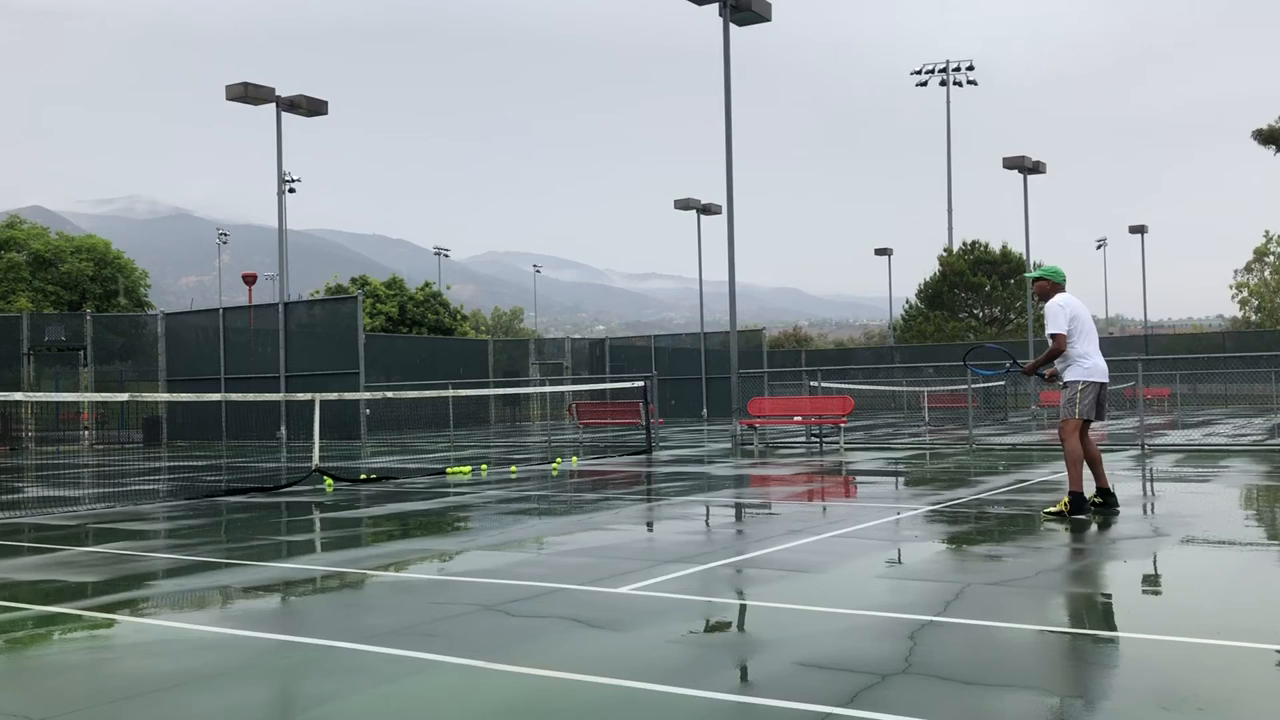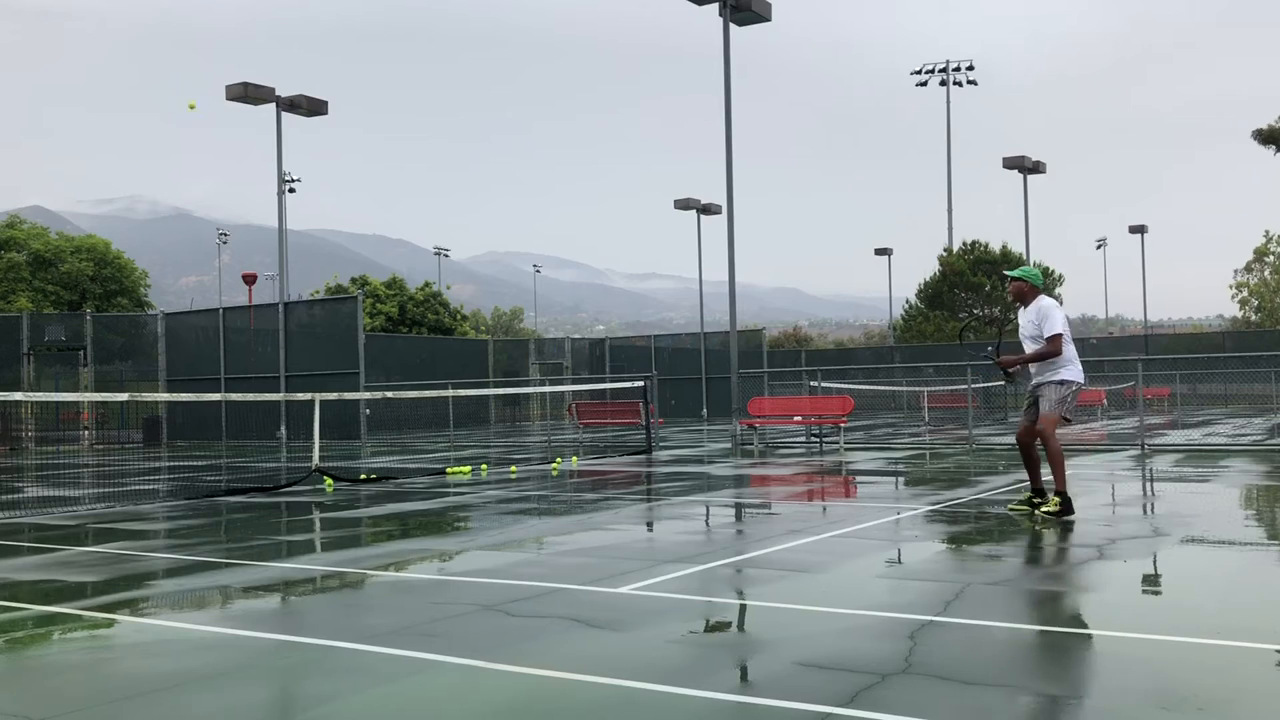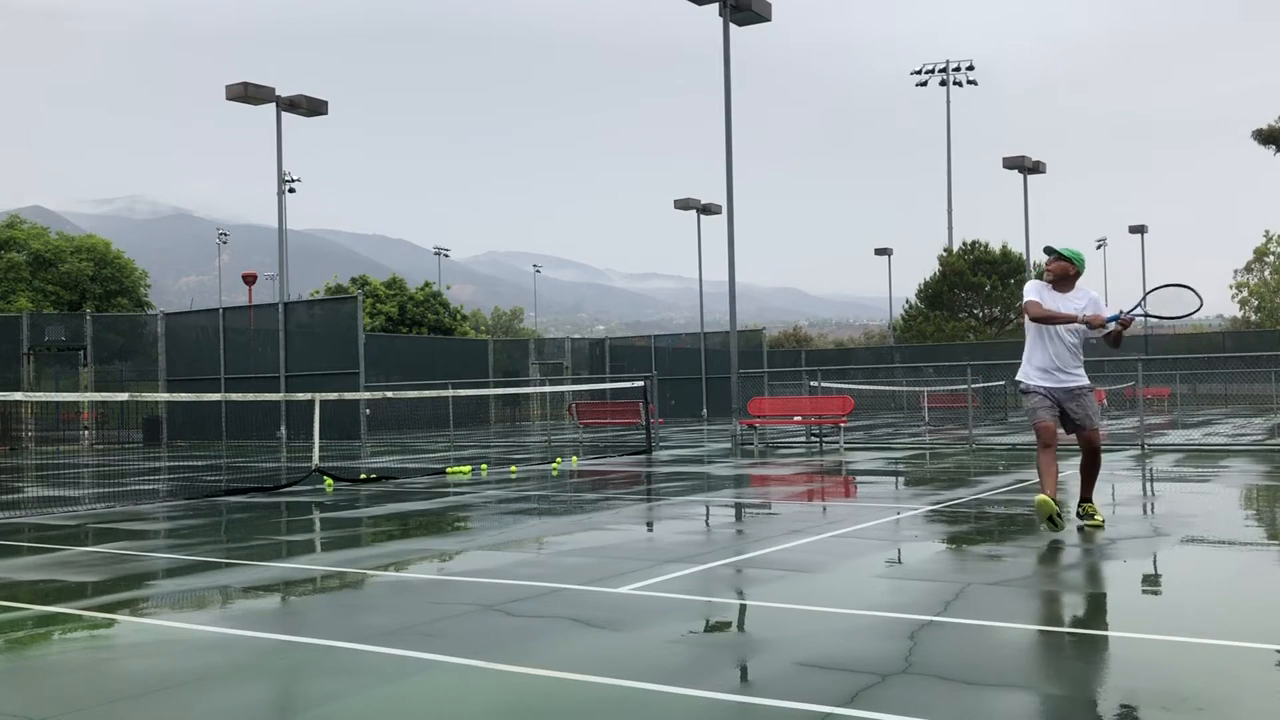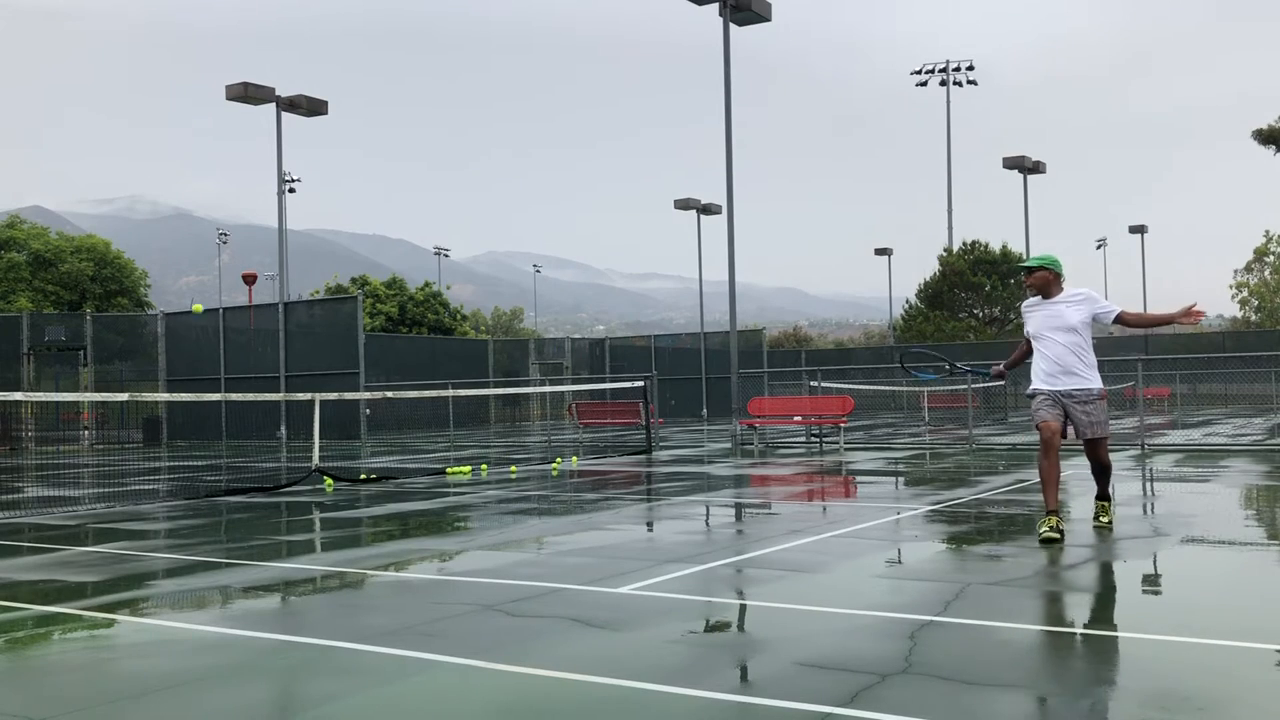
dt=0.7s
person 1, frame 1
left shoulder: (1055, 304)
right shoulder: (1072, 302)
left elbow: (1060, 346)
left wrist: (1035, 365)
right wrist: (1059, 369)
left hip: (1081, 376)
right hip: (1095, 373)
left knee: (1068, 433)
right knee: (1079, 435)
left ankle: (1076, 499)
right ankle: (1105, 496)
person 1, frame 2
left shoulder: (1046, 307)
right shoulder: (1024, 311)
left elbow: (1055, 349)
left wrist: (1016, 360)
right wrist: (1015, 364)
left hip: (1063, 377)
right hip: (1042, 380)
left knee: (1045, 430)
right knee: (1024, 437)
left ankle: (1062, 498)
right ankle: (1037, 494)
person 1, frame 3
left shoulder: (1090, 299)
right shoulder: (1035, 287)
left elbow: (1113, 341)
right elbow: (1035, 313)
left wrist: (1121, 328)
right wrist: (1083, 317)
left hip: (1074, 384)
right hip: (1036, 384)
left knee: (1092, 445)
right knee: (1047, 437)
left ankle: (1086, 504)
right ankle: (1050, 503)
person 1, frame 4
left shoulder: (1084, 298)
right shoulder: (1028, 308)
left elbow: (1127, 318)
left wrist: (1174, 317)
right wrist: (1005, 367)
left hip: (1085, 389)
right hip: (1045, 390)
left knee: (1098, 453)
right knee: (1048, 439)
left ankle: (1103, 499)
right ankle: (1052, 517)
